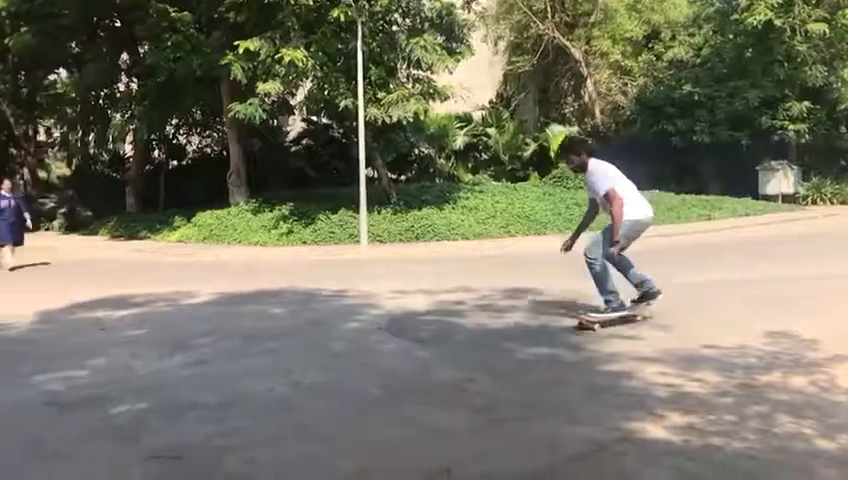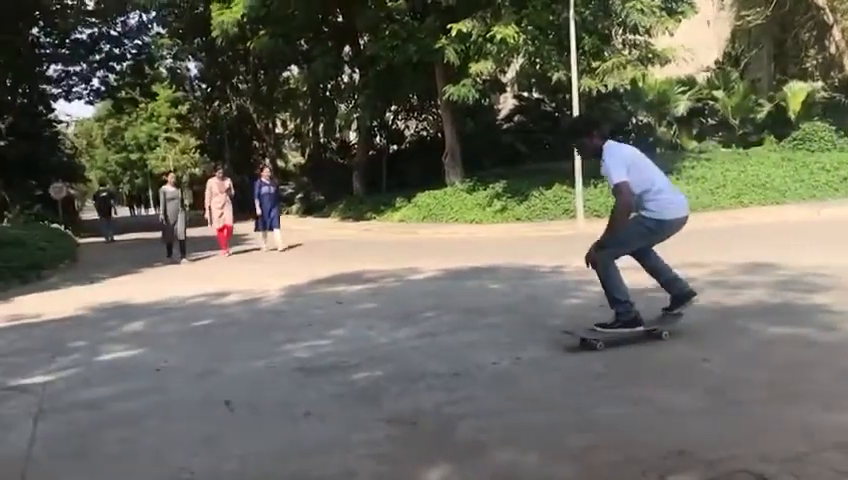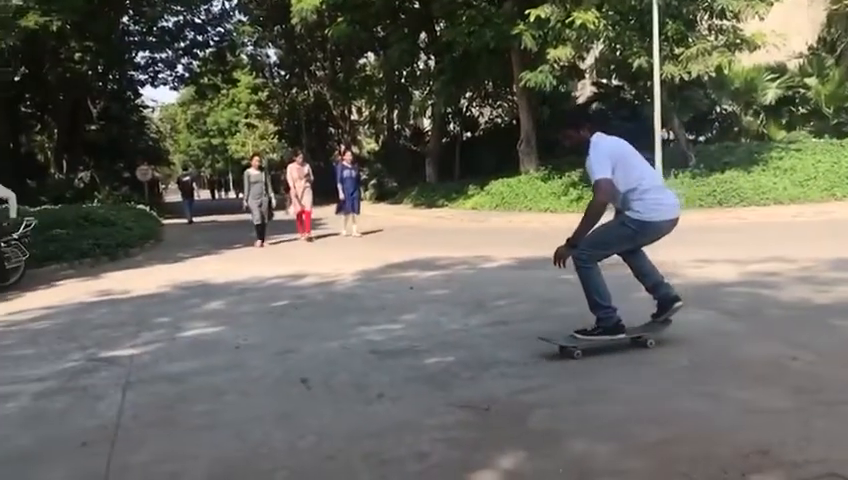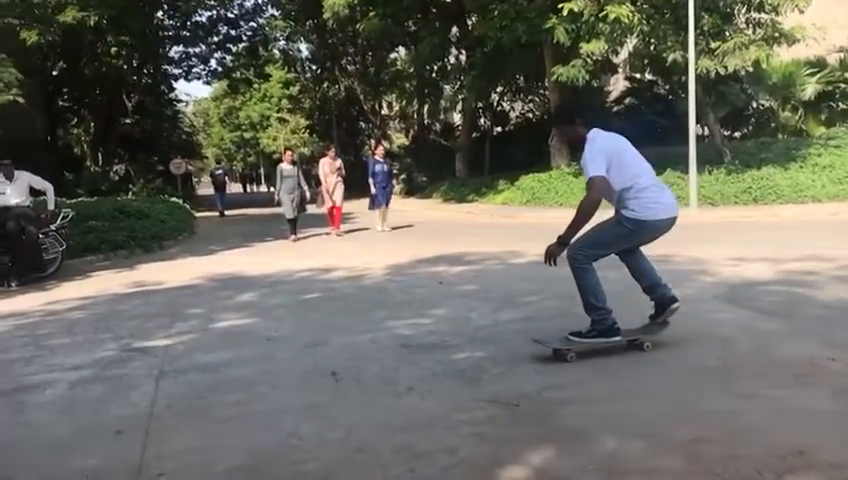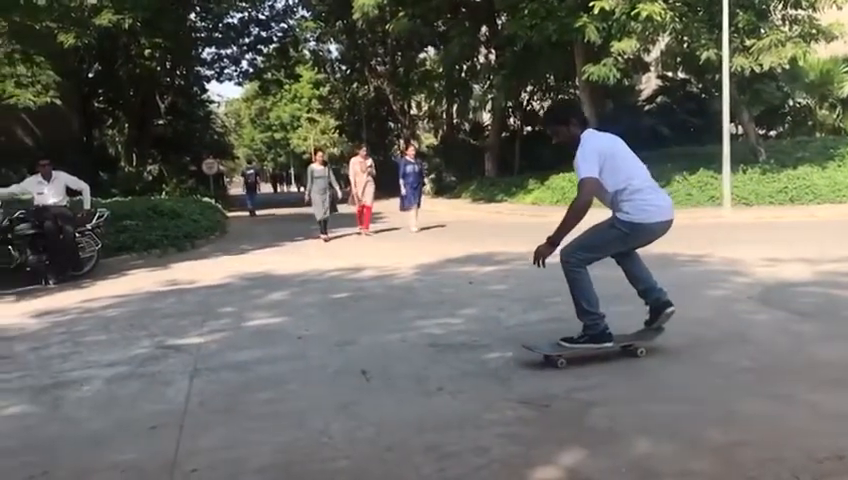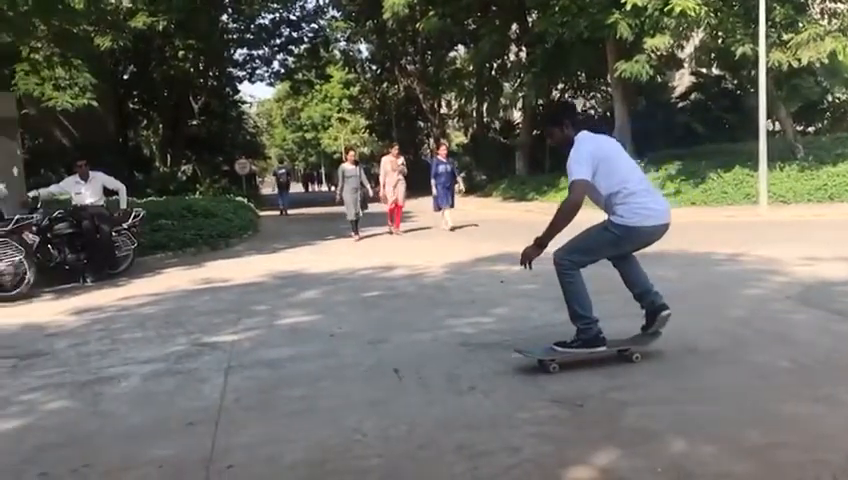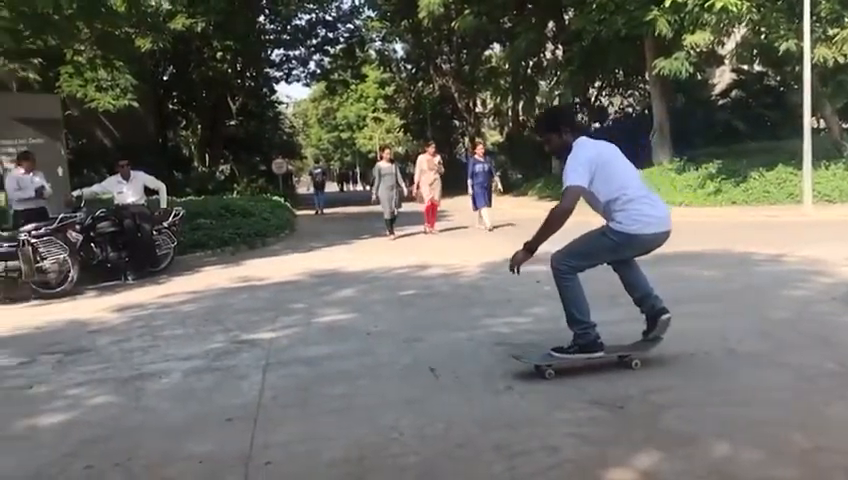
dt=0.7s
person 1, frame 1
left shoulder: (596, 173)
right shoulder: (592, 174)
left elbow: (616, 203)
right elbow: (592, 210)
left wrist: (615, 241)
right wrist: (574, 237)
left hip: (633, 216)
right hip: (641, 215)
left knee: (592, 254)
right knee: (610, 253)
left ankle: (613, 304)
right ankle: (648, 288)
person 1, frame 2
left shoulder: (611, 158)
right shoulder: (620, 151)
left elbow: (624, 202)
right elbow: (627, 199)
left wrist: (601, 245)
right wrist: (606, 240)
left hip: (661, 214)
right hip: (678, 210)
left knee: (601, 255)
right knee: (635, 245)
left ankle: (627, 316)
right ankle: (680, 290)
person 1, frame 3
left shoulder: (597, 152)
right shoulder: (611, 143)
left elbow: (601, 200)
left wrist: (571, 244)
right wrist: (615, 234)
left hip: (648, 216)
right hip: (669, 211)
left knee: (583, 254)
right knee: (625, 244)
left ankle: (608, 323)
right ankle: (666, 296)
person 1, frame 4
left shoulder: (593, 148)
right shoulder: (609, 139)
left elbow: (594, 197)
left wrist: (562, 241)
right wrist: (616, 229)
left hip: (645, 215)
right hip: (667, 210)
left knee: (578, 254)
right knee: (623, 243)
left ankle: (604, 325)
right ankle: (663, 297)
person 1, frame 5
left shoulder: (587, 148)
right shoulder: (606, 139)
left elbow: (584, 199)
left wrist: (552, 242)
left hip: (639, 217)
right hip: (663, 212)
left knee: (572, 257)
right knee: (620, 248)
left ankle: (596, 331)
right ankle: (658, 302)
person 1, frame 6
left shoulder: (581, 150)
right shoulder: (603, 141)
left elbow: (574, 201)
left wrist: (540, 243)
left hip: (635, 221)
right hip: (660, 216)
left knee: (565, 260)
right knee: (616, 250)
left ankle: (589, 334)
right ankle: (654, 305)
person 1, frame 7
left shoulder: (579, 156)
right shoulder: (602, 147)
left elbow: (565, 207)
left wrist: (529, 248)
left hip: (635, 228)
right hip: (660, 223)
left knee: (563, 264)
right knee: (617, 254)
left ankle: (586, 340)
right ankle: (654, 310)
